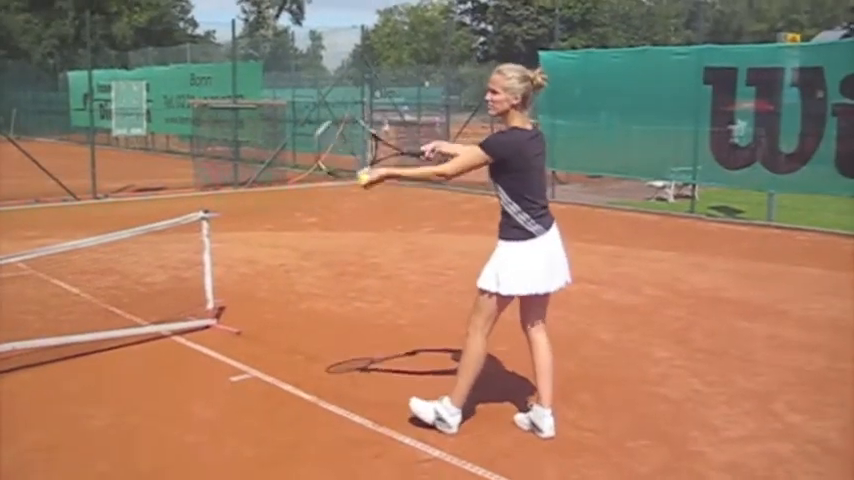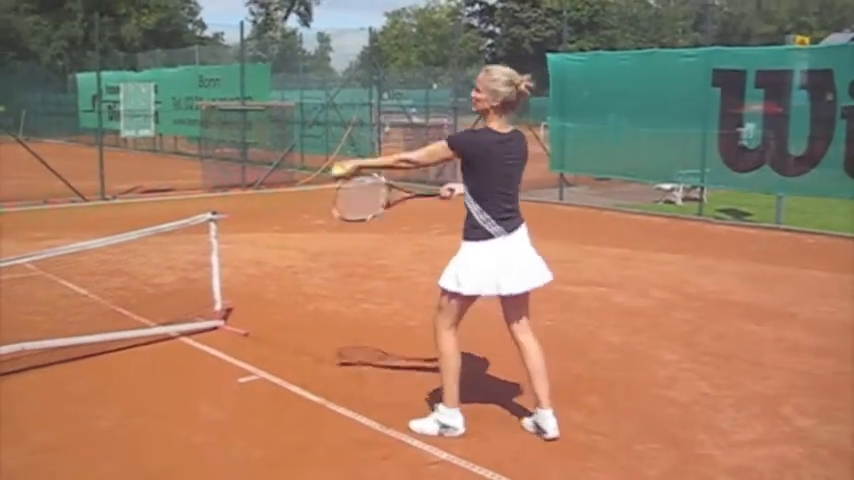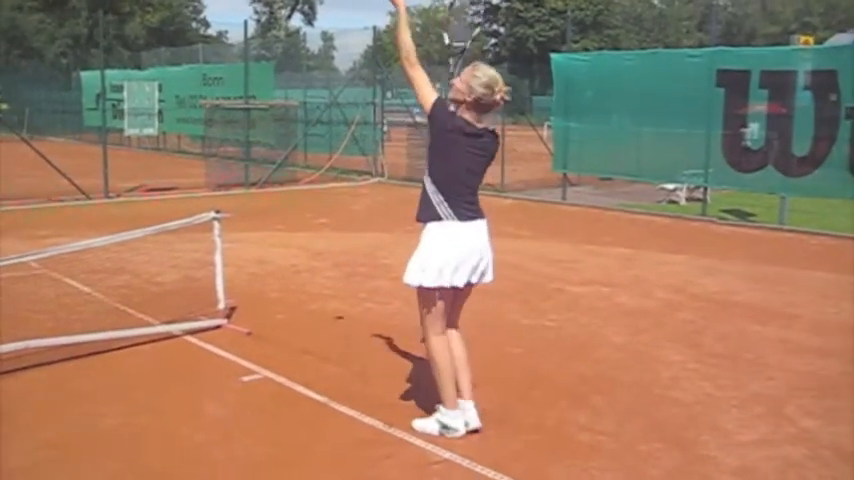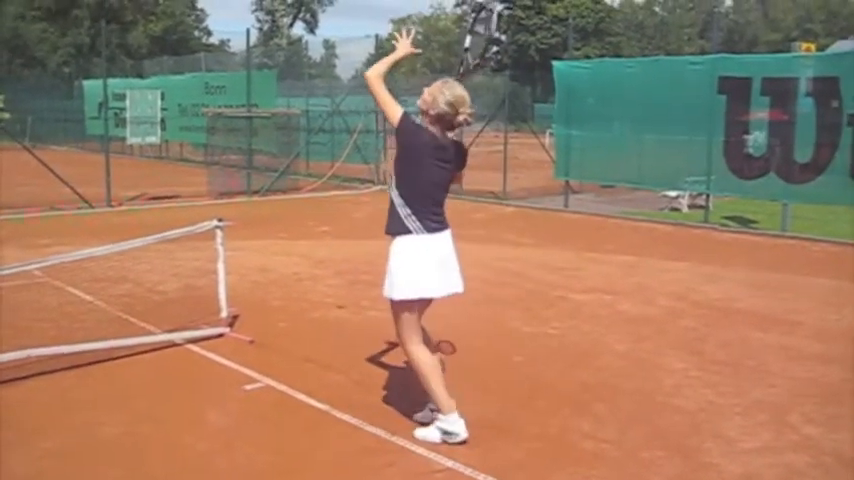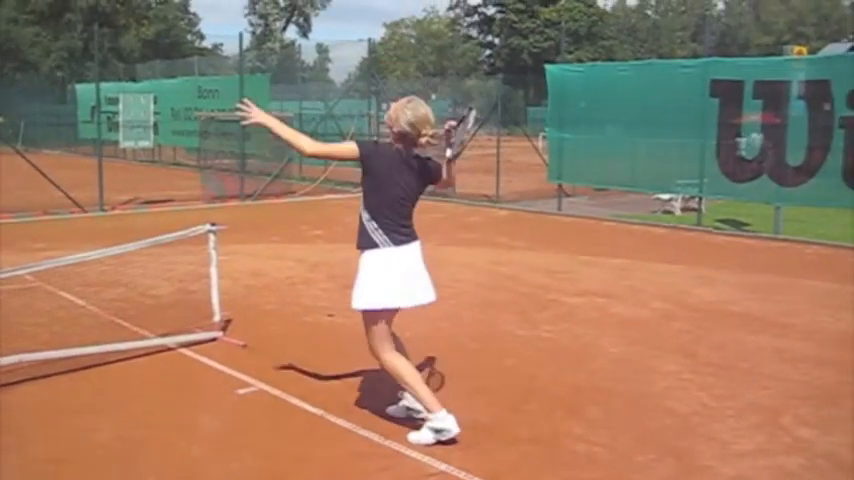
dt=0.3s
person 1, frame 1
left shoulder: (505, 141)
right shoulder: (532, 135)
left elbow: (447, 171)
left wrist: (386, 173)
right wrist: (447, 147)
left hip: (520, 249)
right hip: (544, 241)
left knee: (478, 327)
right knee: (535, 328)
left ankle: (449, 411)
right ankle: (543, 414)
person 1, frame 2
left shoulder: (471, 140)
right shoulder: (519, 142)
left elbow: (411, 159)
left wrist: (359, 164)
right wrist: (464, 187)
left hip: (483, 249)
right hip: (515, 243)
left knee: (445, 326)
right knee: (521, 330)
left ankle: (449, 416)
right ankle: (545, 415)
person 1, frame 3
left shoulder: (444, 120)
right shoulder: (489, 140)
left elbow: (409, 61)
left hip: (444, 238)
right hip: (475, 235)
left knee: (433, 328)
right knee: (448, 325)
left ankle: (451, 415)
right ankle: (466, 406)
person 1, frame 4
left shoulder: (411, 134)
right shoulder: (457, 152)
left elbow: (371, 78)
left wrist: (401, 51)
left hip: (413, 248)
right hip: (440, 244)
left knee: (410, 339)
right knee: (413, 329)
left ankle: (451, 420)
right ankle: (443, 405)
person 1, frame 5
left shoulder: (376, 153)
right shoulder: (424, 166)
left elbow: (310, 147)
right elbow: (449, 181)
left wrist: (267, 120)
right wrist: (449, 154)
left hip: (381, 262)
right hip: (408, 254)
left knee: (383, 350)
right knee: (382, 334)
left ankle: (441, 419)
right ankle: (414, 397)
